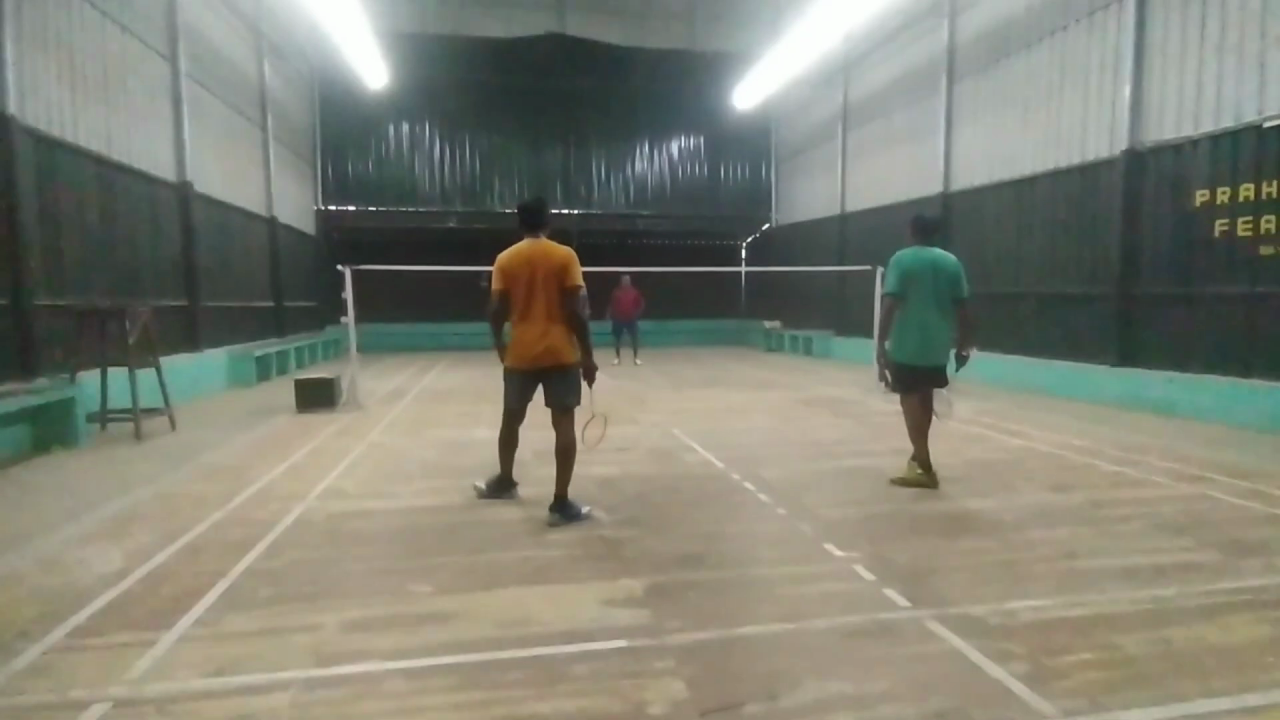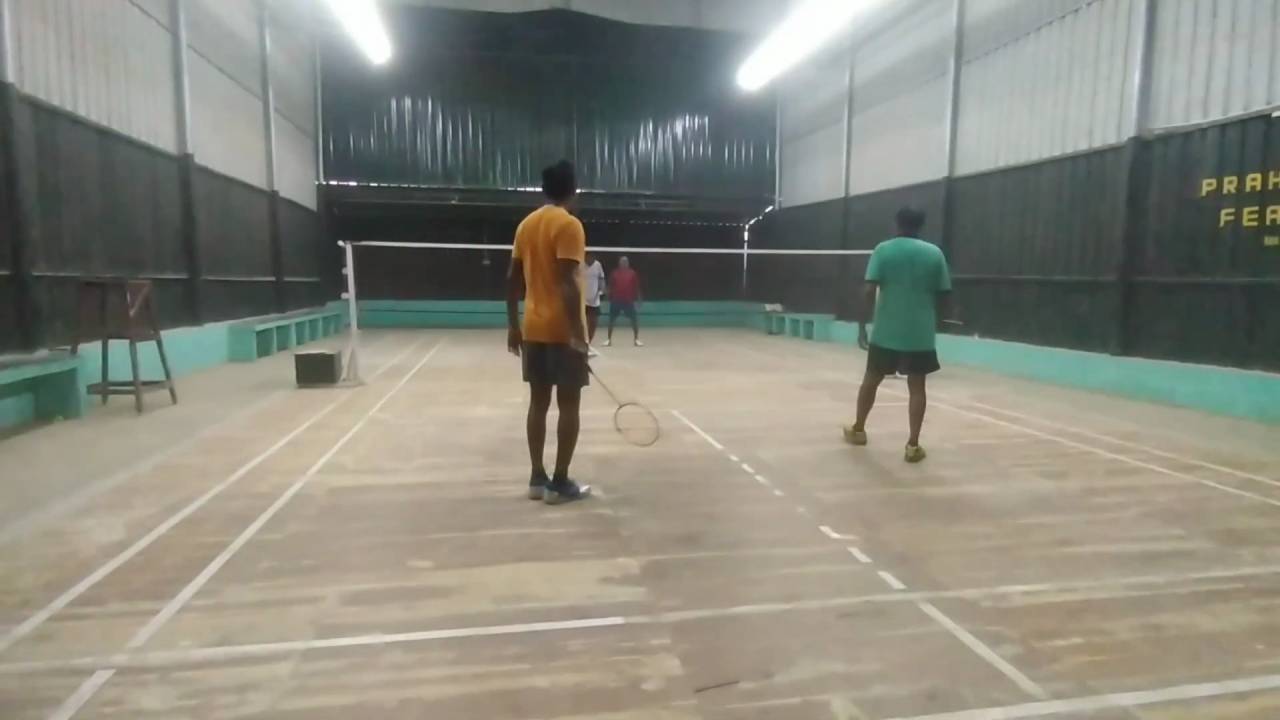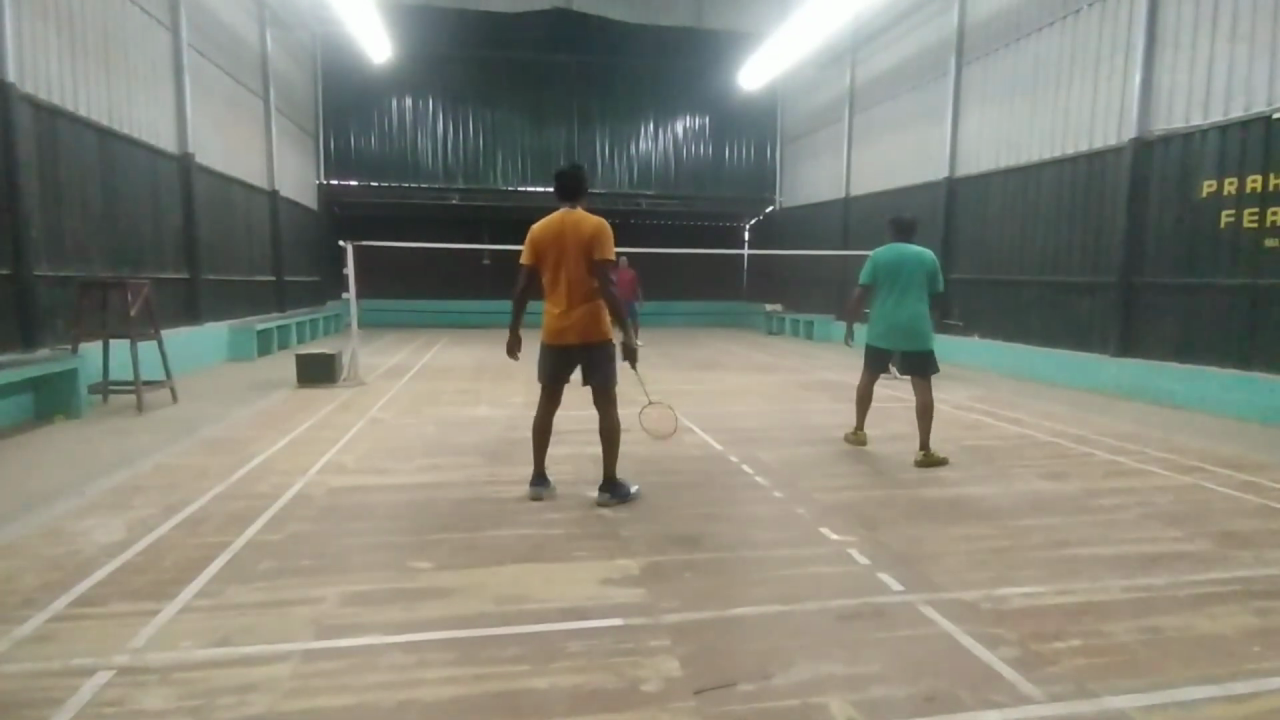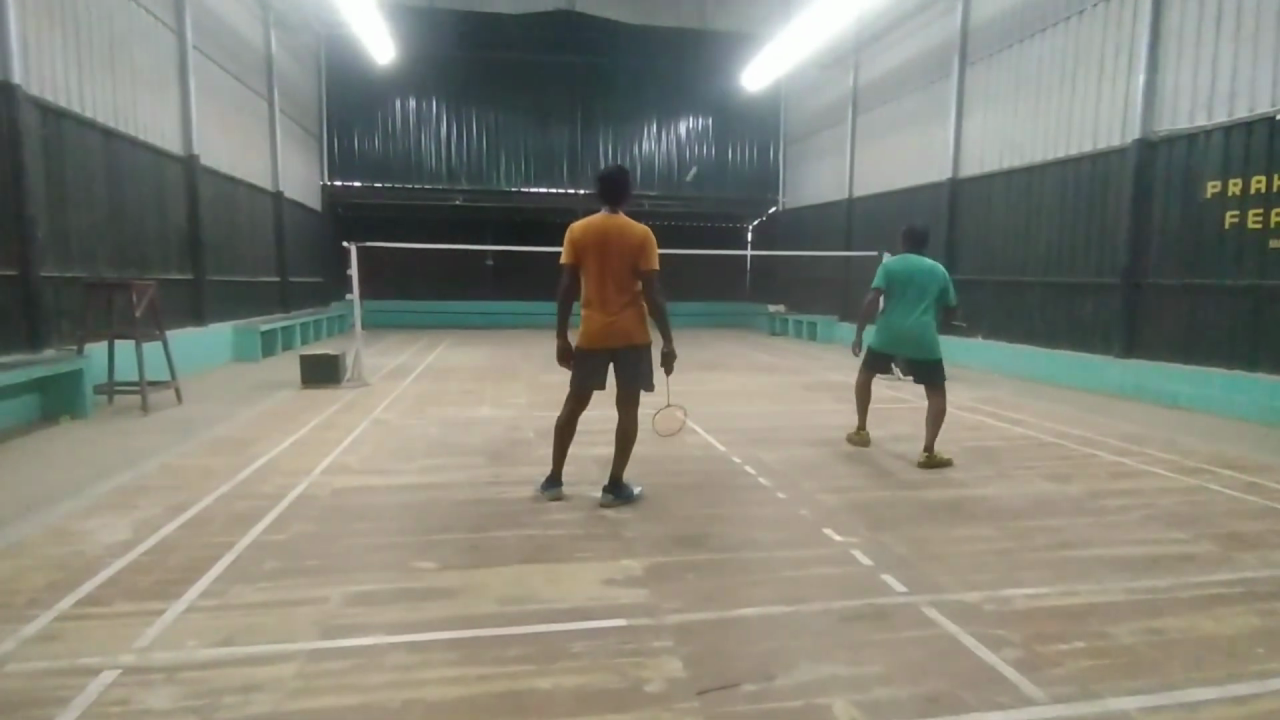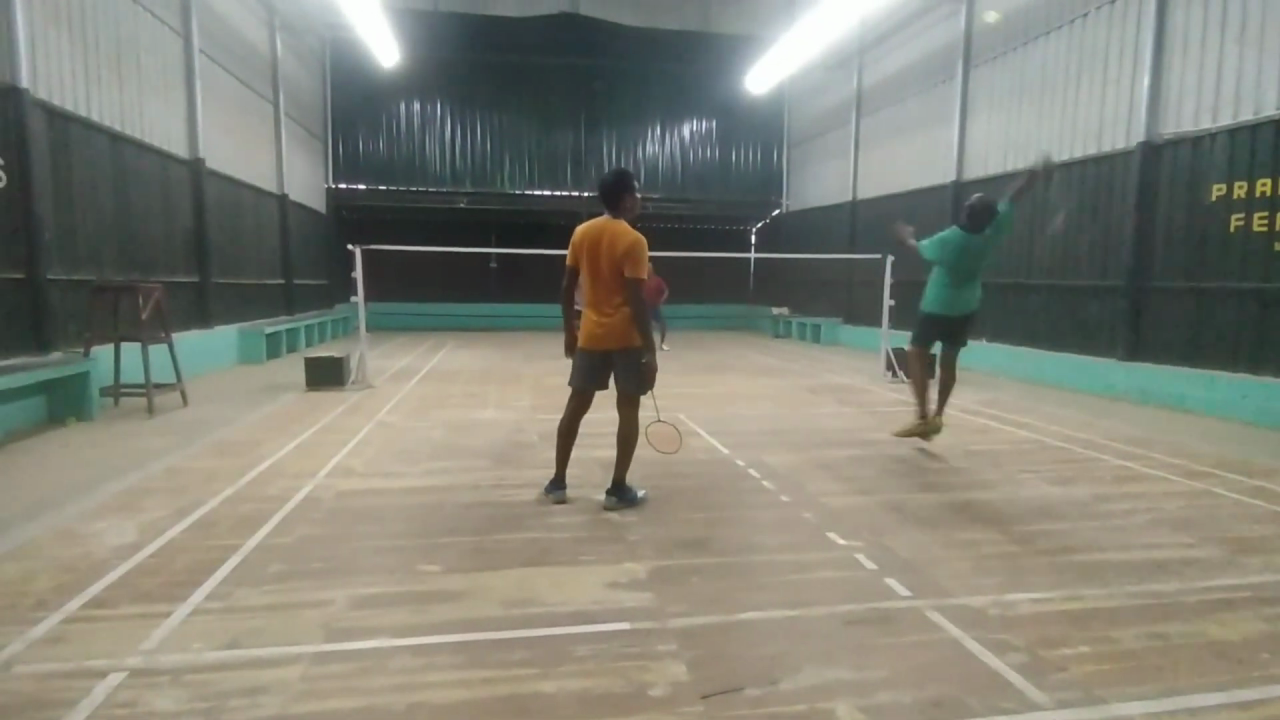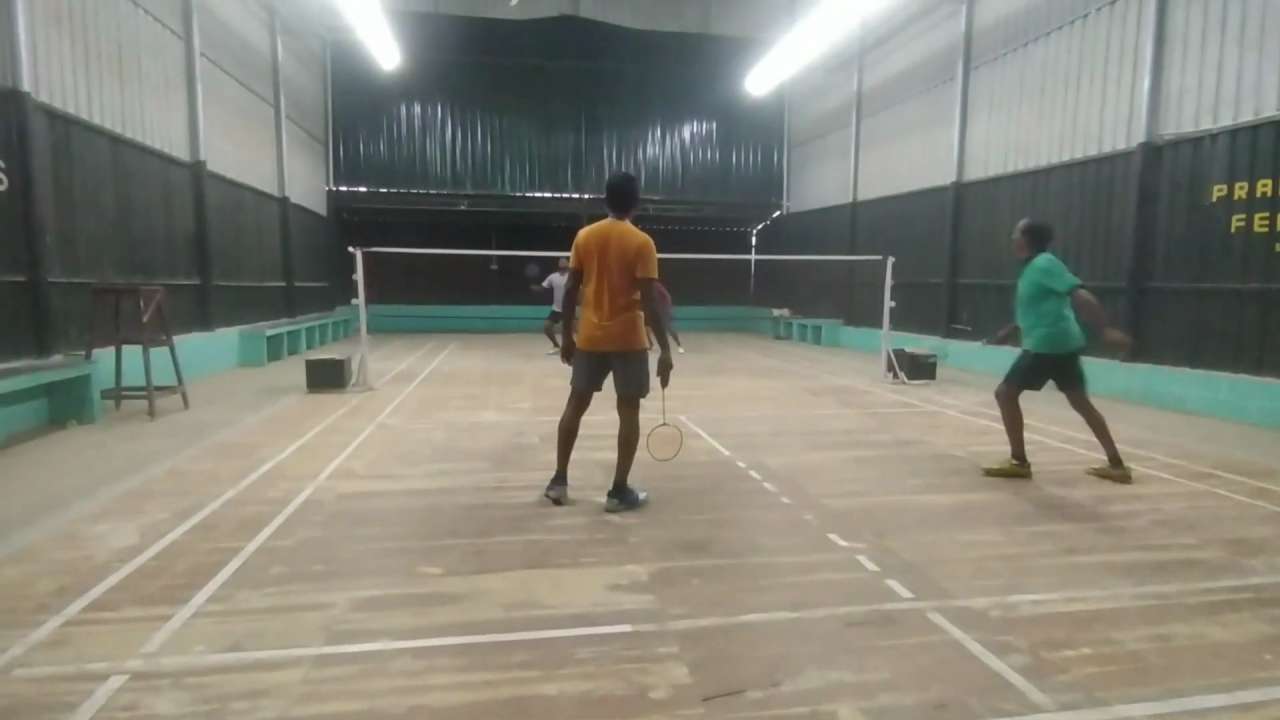
dt=0.7s
person 1, frame 1
left shoulder: (505, 260)
right shoulder: (565, 256)
left elbow: (497, 311)
right elbow: (577, 311)
left wrist: (500, 344)
right wrist: (587, 355)
left hip: (521, 354)
right hip: (560, 354)
left knee: (511, 419)
right knee: (564, 425)
left ankle: (504, 481)
right ankle: (560, 503)
person 1, frame 2
left shoulder: (526, 224)
right shoulder: (569, 224)
left elbow: (513, 279)
right elbow: (567, 283)
left wrist: (513, 324)
right wrist: (578, 336)
left hip: (532, 329)
right hip: (562, 331)
left knee: (538, 402)
right knee: (569, 405)
left ankle: (538, 478)
right ankle: (559, 482)
person 1, frame 3
left shoulder: (538, 230)
right shoulder: (597, 227)
left elbow: (523, 286)
right elbow: (607, 285)
left wrist: (514, 330)
right wrist: (627, 333)
left hip: (555, 332)
right hip: (594, 331)
left knee: (547, 404)
right knee: (606, 405)
left ankle: (539, 479)
right ankle: (610, 484)
person 1, frame 4
left shoulder: (577, 231)
right shoulder: (641, 234)
left elbow: (567, 288)
right elbow: (653, 294)
left wrist: (561, 336)
right wrist: (668, 341)
left hip: (591, 335)
right hip: (632, 336)
left knee: (574, 405)
right knee: (627, 409)
left ankle: (554, 480)
right ankle: (614, 486)
person 1, frame 5
left shoulder: (581, 233)
right shoulder: (633, 241)
left elbow: (567, 287)
right elbow: (636, 301)
left wrist: (569, 329)
right wrist: (650, 351)
left hip: (591, 336)
right hip: (627, 338)
left knee: (575, 407)
right knee: (628, 411)
left ankle: (558, 482)
right ankle: (618, 489)
person 1, frame 6
left shoulder: (585, 236)
right shoulder: (642, 242)
left elbow: (571, 291)
right elbow: (649, 301)
left wrist: (566, 335)
right wrist: (664, 350)
left hip: (589, 337)
right hip: (629, 340)
left knee: (575, 407)
right knee: (629, 412)
left ankle: (558, 482)
right ankle: (619, 491)
person 2, frame 1
left shoulder: (901, 259)
right shoulder: (951, 262)
left elbow: (889, 305)
right elbow: (962, 309)
left wrist: (881, 344)
right wrist: (963, 345)
left hip: (907, 345)
right hip: (937, 345)
left knee: (911, 404)
right knee: (924, 402)
left ankle: (925, 470)
right ankle: (918, 458)
person 2, frame 2
left shoulder: (883, 250)
right shoulder: (934, 253)
left elbow: (870, 292)
right elbow: (944, 297)
left wrist: (862, 326)
right wrist: (934, 323)
left hip: (886, 330)
right hip: (921, 332)
left knee: (871, 380)
right knee: (917, 386)
left ankle: (857, 430)
right ankle: (913, 445)
person 2, frame 3
left shoulder: (878, 255)
right shoulder: (928, 257)
left elbow: (860, 294)
right elbow: (936, 298)
left wrist: (849, 324)
left hip: (881, 330)
right hip: (917, 332)
left knee: (868, 378)
right knee: (923, 388)
left ankle: (858, 431)
right ankle: (924, 451)
person 2, frame 4
left shoulder: (890, 265)
right shoulder: (938, 271)
left elbow: (872, 301)
right elbow: (950, 313)
left wrist: (858, 333)
left hip: (888, 336)
right hip: (924, 341)
left knee: (865, 375)
right knee: (937, 394)
left ankle: (861, 431)
right ankle: (928, 450)
person 2, frame 5
left shoulder: (947, 240)
right shoulder: (993, 230)
left elbow: (921, 250)
right elbow: (1012, 194)
left wrist: (906, 238)
right wrist: (1037, 172)
left hip: (938, 306)
right hip: (966, 306)
left knee: (916, 357)
right knee: (948, 360)
left ankle: (923, 419)
right ankle: (936, 417)
person 2, frame 6
left shoulder: (1045, 265)
right shoulder: (1032, 268)
left elbow: (1080, 295)
left wrist: (1106, 329)
right wrist: (1008, 332)
left hip: (1046, 345)
right hip: (1063, 344)
left knee: (1005, 394)
right knee: (1080, 402)
left ankle: (1019, 461)
right ankle: (1117, 465)
